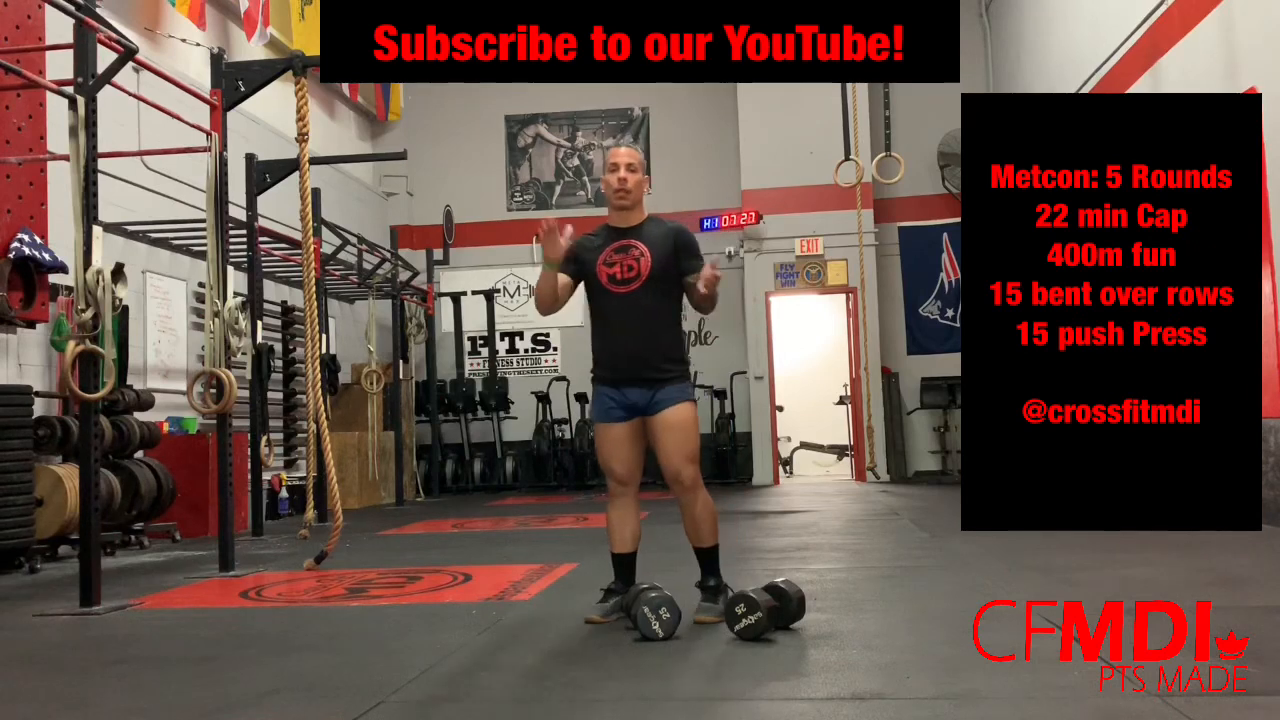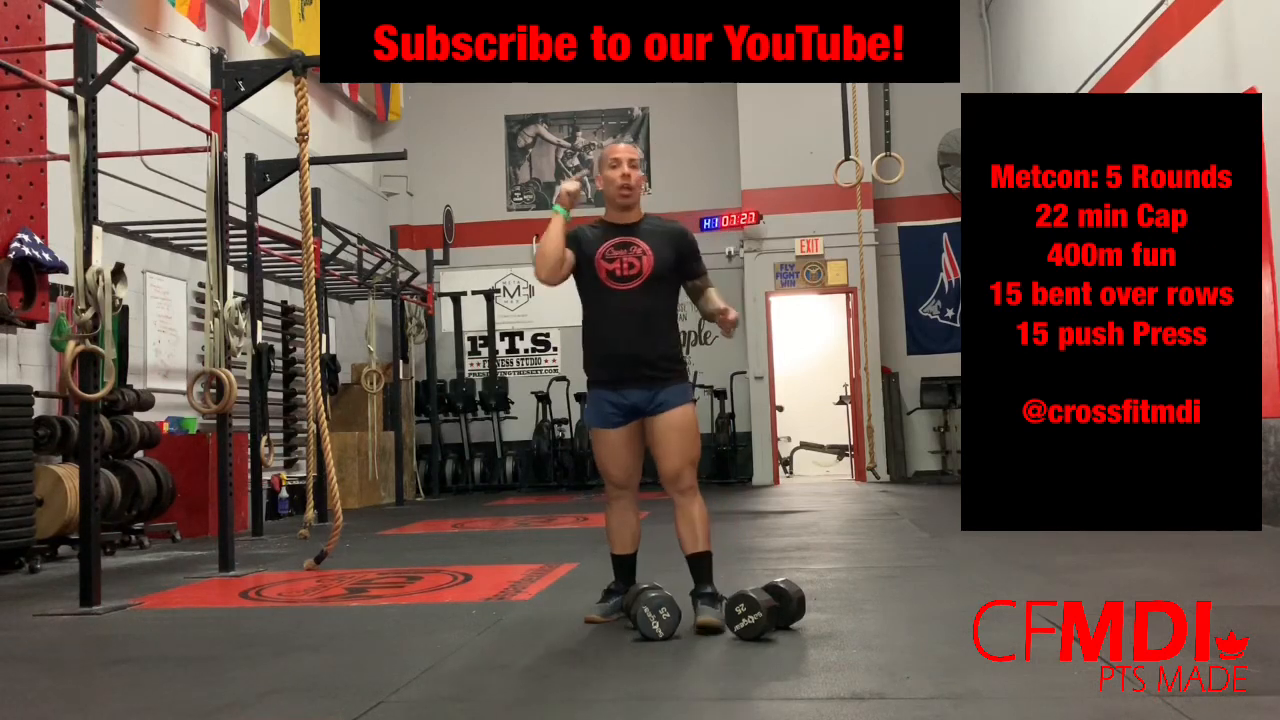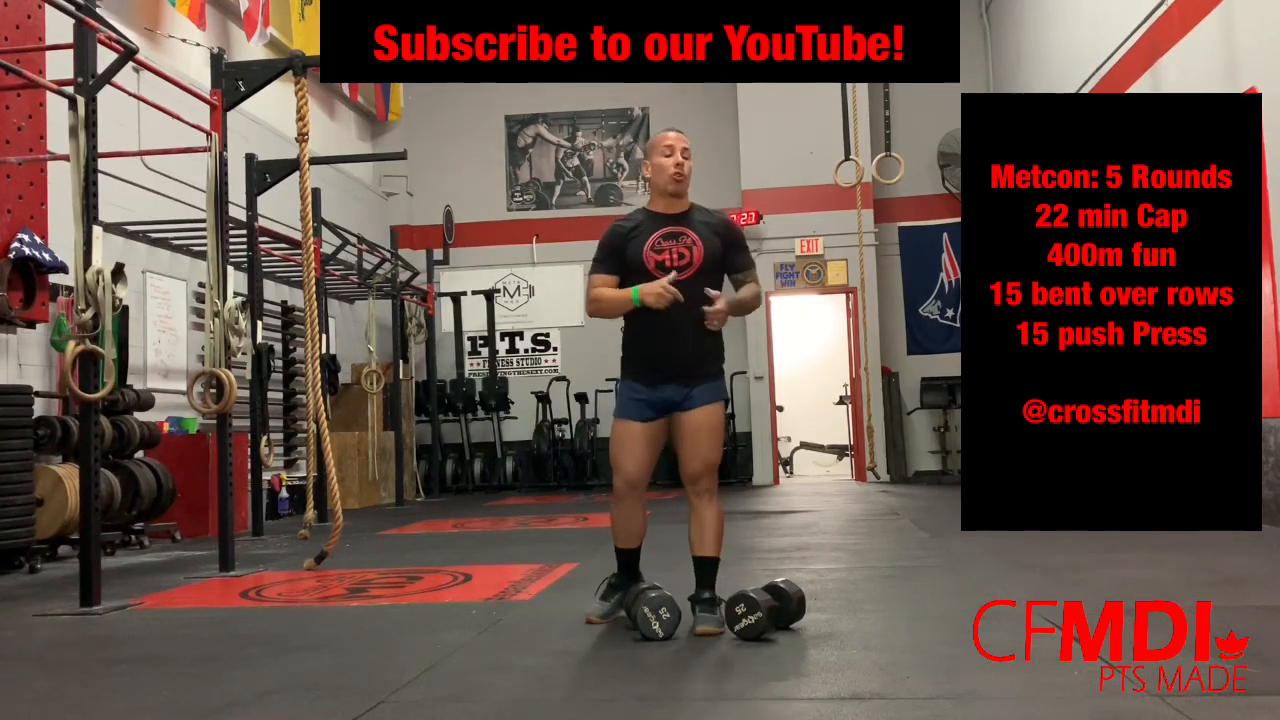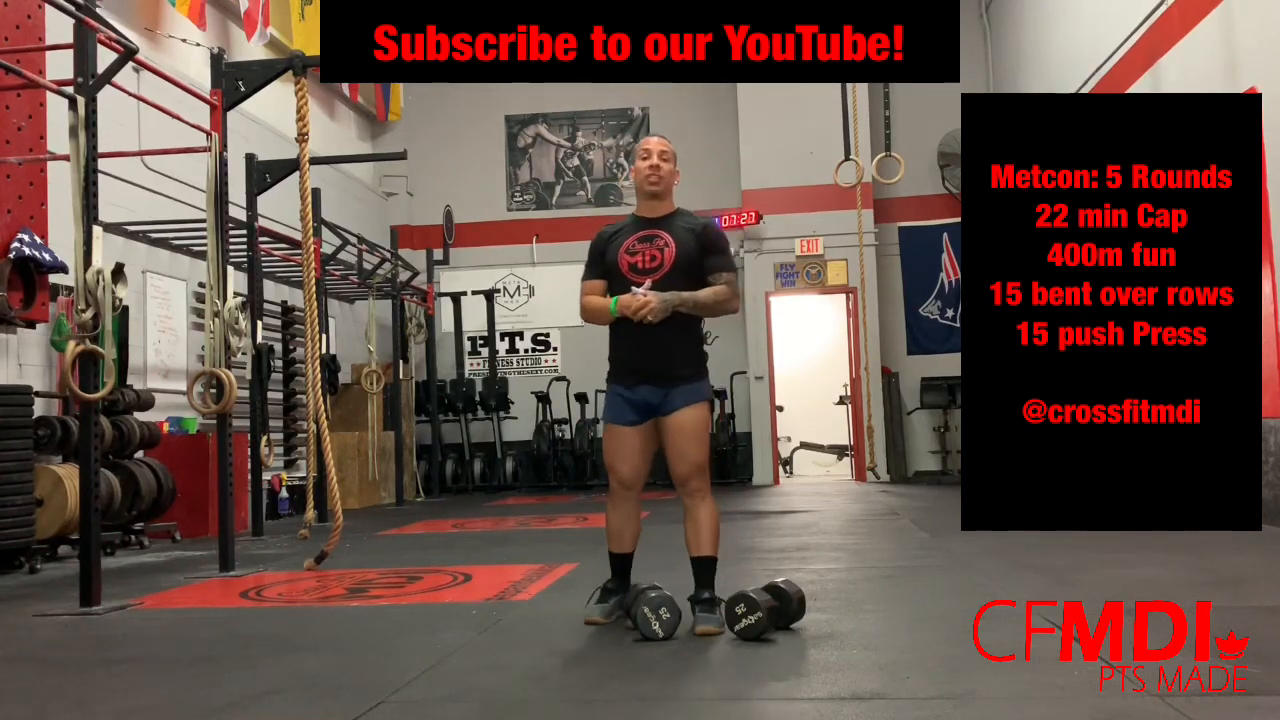
dt=0.5s
person 1, frame 1
left shoulder: (673, 236)
right shoulder: (584, 247)
left elbow: (702, 302)
right elbow: (546, 305)
left wrist: (707, 289)
right wrist: (552, 262)
left hip: (667, 382)
right hip: (611, 387)
left knee: (686, 480)
right knee: (620, 485)
left ankle: (712, 583)
right ankle: (622, 587)
person 1, frame 2
left shoulder: (673, 235)
right shoulder: (582, 238)
left elbow: (701, 289)
right elbow: (547, 274)
left wrist: (720, 311)
right wrist: (561, 211)
left hip: (666, 382)
right hip: (608, 387)
left knee: (682, 482)
right knee: (619, 488)
left ankle: (705, 591)
right ankle: (623, 587)
person 1, frame 3
left shoulder: (720, 227)
right shoulder: (624, 232)
left elbow: (751, 286)
right elbow: (595, 300)
left wrist: (732, 302)
right wrist: (641, 294)
left hip: (700, 381)
right hip: (640, 382)
left knee: (702, 485)
right knee: (627, 484)
left ankle: (706, 595)
right ankle: (624, 578)
person 1, frame 4
left shoulder: (701, 230)
right shoulder: (608, 238)
left elbow: (729, 296)
right elbow: (587, 306)
left wrist: (672, 299)
right wrist: (621, 303)
left hip: (684, 381)
right hip: (625, 384)
left knee: (693, 484)
right knee: (623, 487)
left ankle: (705, 595)
right ankle: (617, 586)
